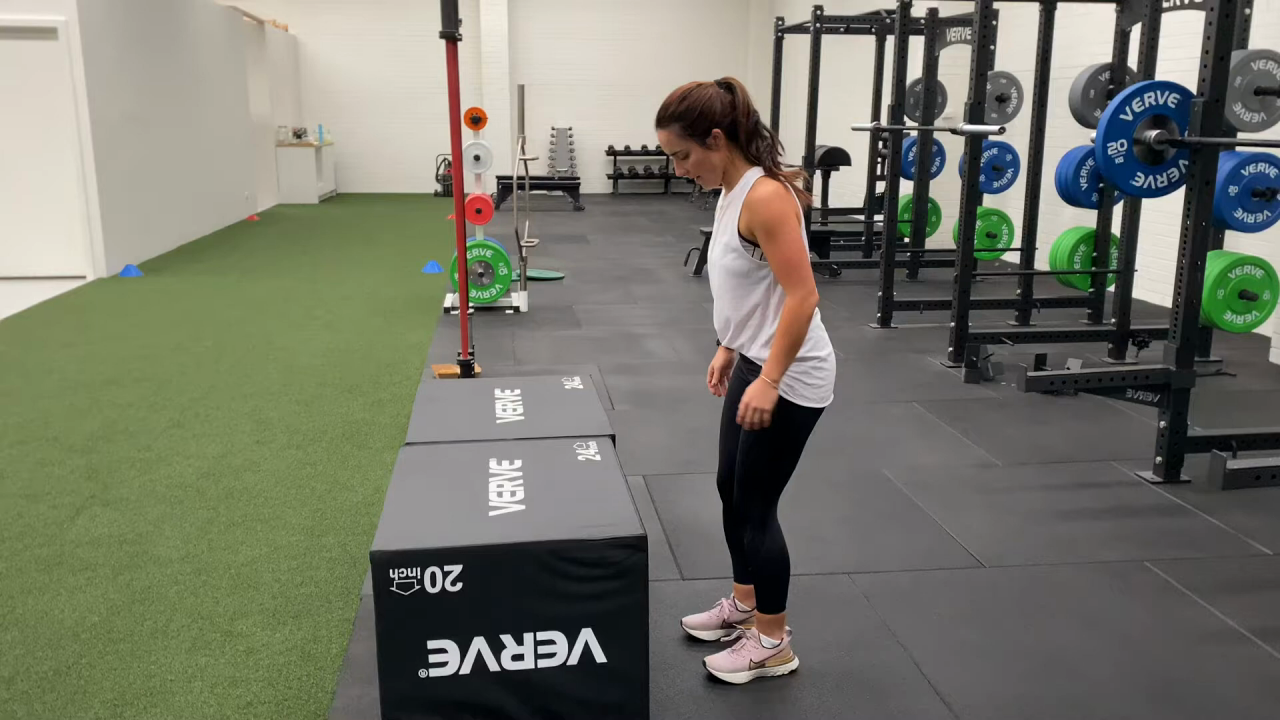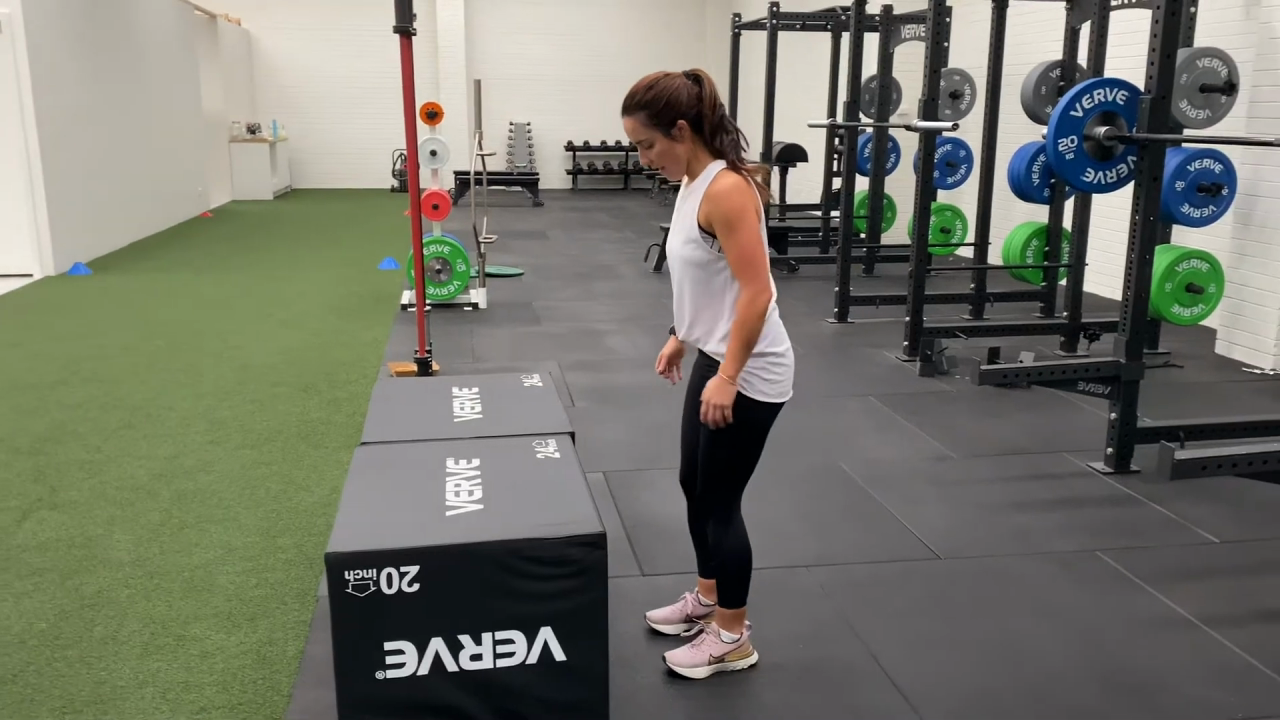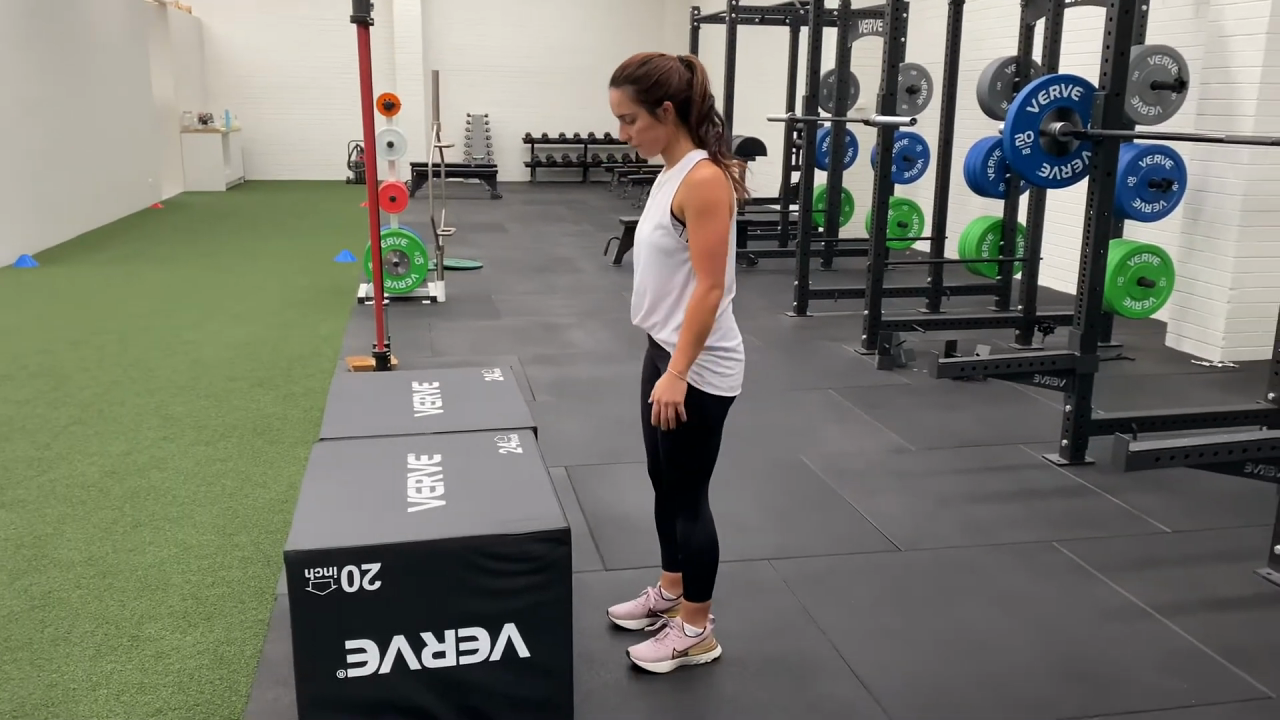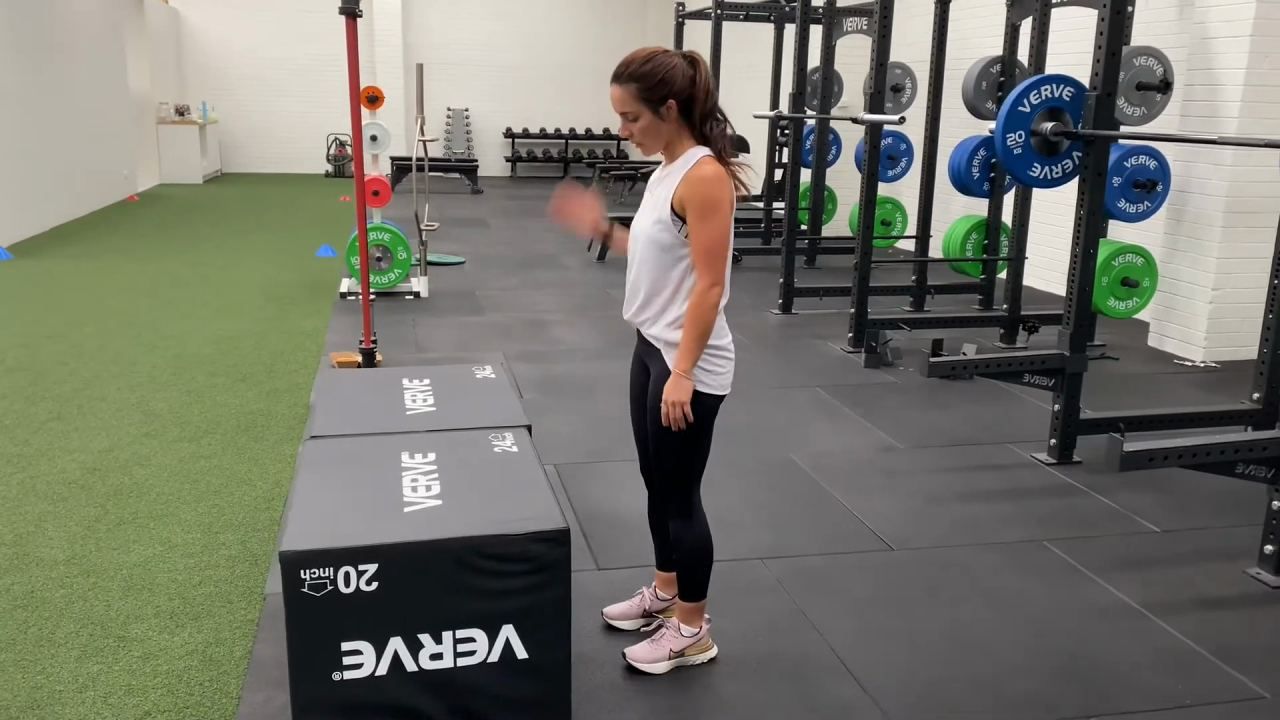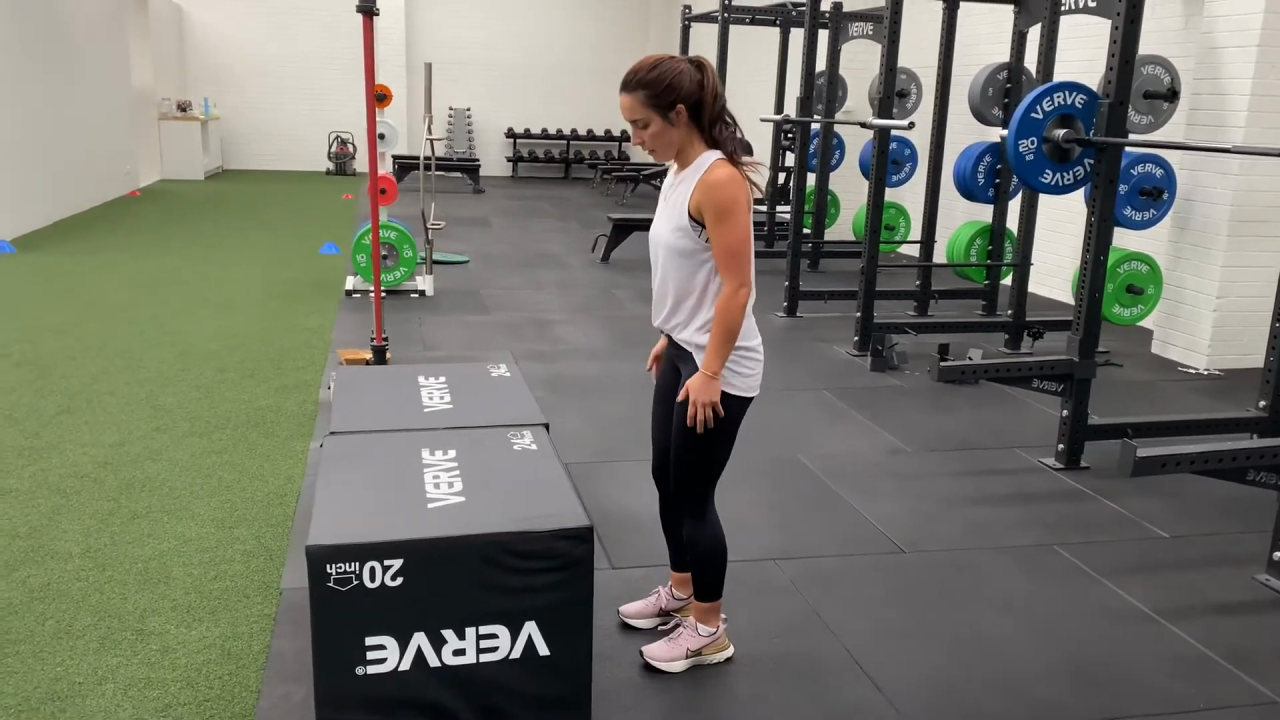
dt=1s
person 1, frame 1
left shoulder: (766, 196)
right shoulder: (732, 192)
left elbow: (801, 296)
left wrist: (768, 383)
right wrist: (727, 350)
left hip: (791, 377)
right hip: (755, 365)
left knee: (755, 503)
right knee: (732, 491)
left ankle: (773, 643)
right ankle: (744, 605)
person 1, frame 2
left shoulder: (726, 189)
right shoulder: (693, 184)
left elbow: (756, 291)
left wrist: (728, 379)
right wrist: (681, 336)
left hip: (749, 373)
right hip: (714, 359)
left knee: (719, 499)
right knee: (695, 486)
left ankle: (732, 638)
right ankle: (708, 597)
person 1, frame 3
left shoulder: (704, 179)
right shoulder: (672, 172)
left elbow: (710, 288)
left wrist: (676, 375)
left hip: (698, 368)
right hip: (669, 353)
left knee: (687, 495)
right knee: (664, 485)
left ankle: (696, 632)
right ankle: (670, 591)
person 1, frame 4
left shoulder: (705, 176)
right shoulder: (668, 170)
left elbow: (708, 285)
left wrist: (683, 374)
right wrist: (602, 228)
left hip: (687, 365)
right hip: (652, 350)
left knee: (679, 494)
right knee: (657, 485)
left ankle: (692, 630)
right ankle: (665, 591)
person 1, frame 5
left shoulder: (719, 180)
right shoulder: (679, 173)
left elbow: (736, 286)
left wrist: (709, 373)
left hip: (717, 367)
right hip: (683, 353)
left knee: (693, 494)
right knee: (668, 481)
left ankle: (708, 630)
right ankle: (680, 591)
